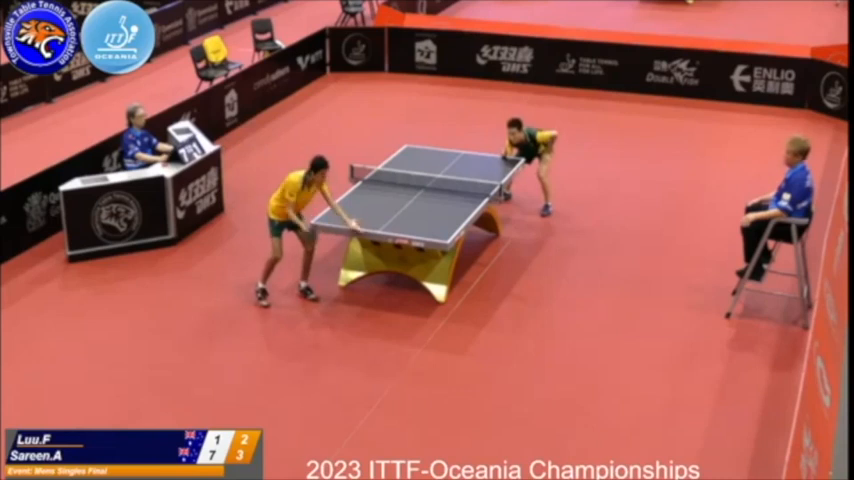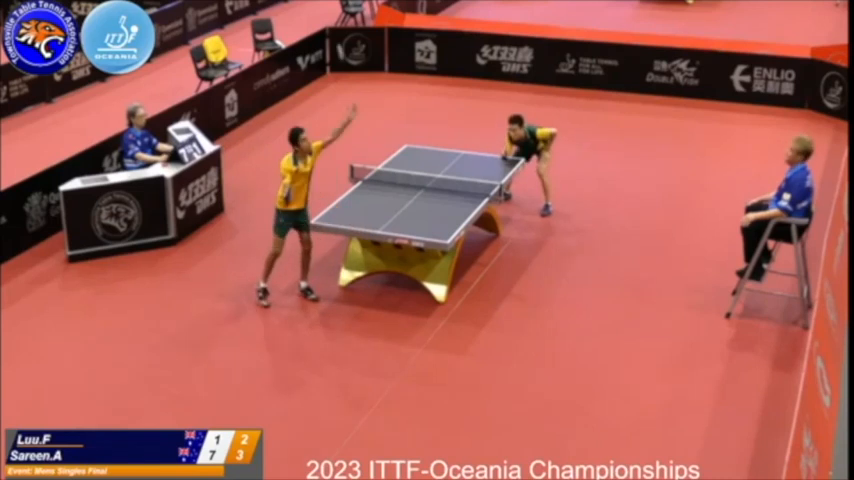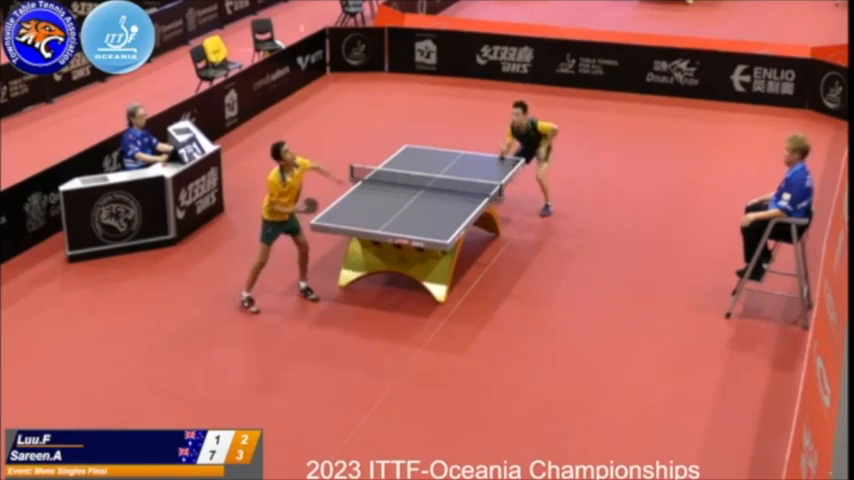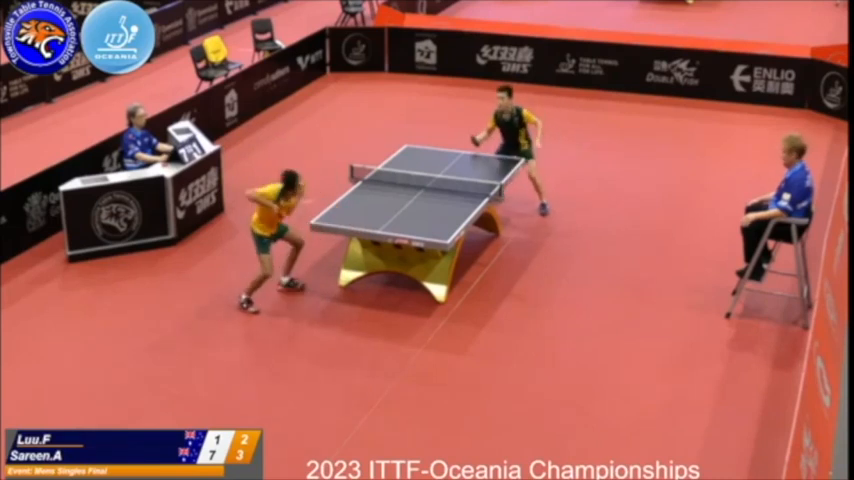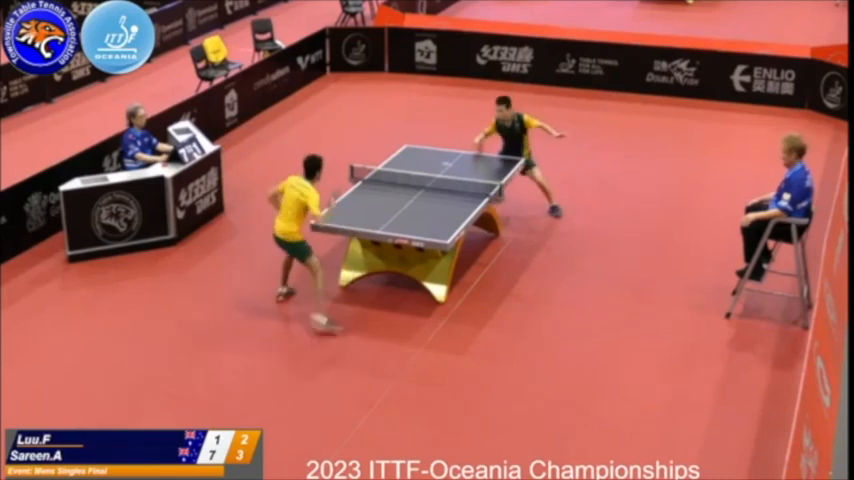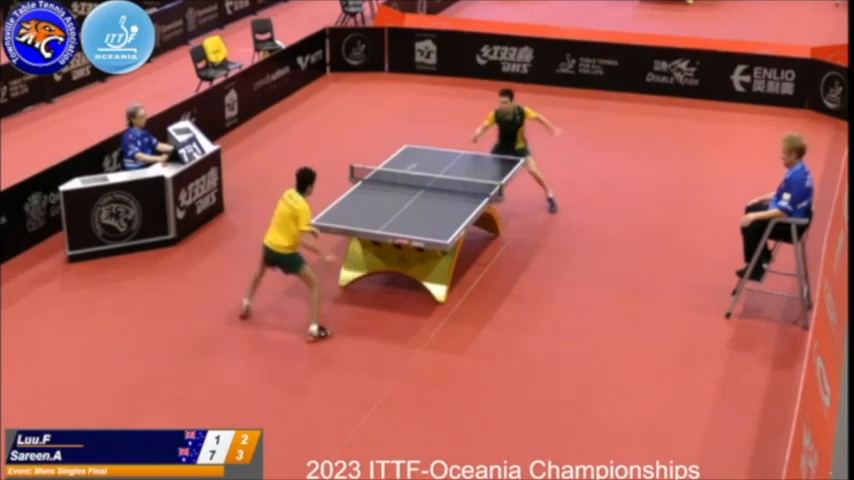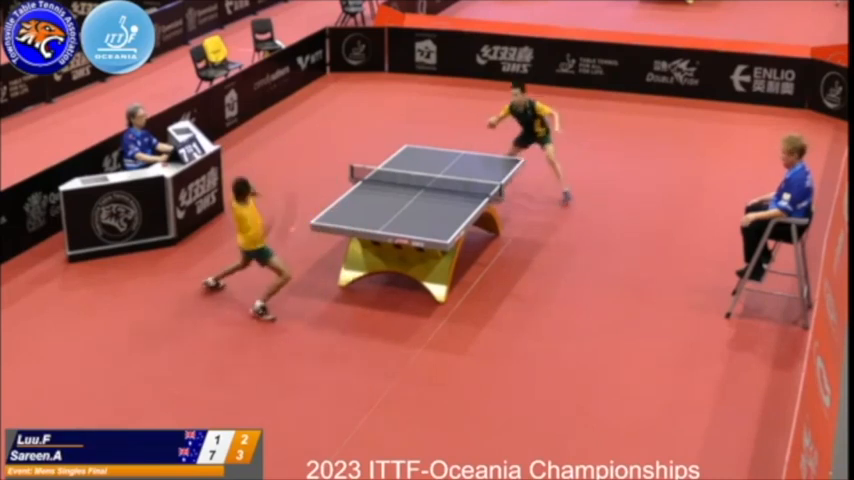
dt=0.5s
person 1, frame 1
left shoulder: (318, 180)
right shoulder: (294, 181)
left elbow: (331, 203)
right elbow: (289, 210)
left wrist: (349, 221)
right wrist: (302, 225)
left hip: (294, 213)
right hip: (277, 215)
left knee: (309, 247)
right knee: (276, 255)
left ankle: (303, 285)
right ankle: (261, 288)
person 1, frame 2
left shoulder: (312, 150)
right shoulder: (287, 164)
left elbow: (332, 137)
right elbow: (284, 187)
left wrist: (348, 120)
right wrist: (284, 196)
left hip: (301, 208)
right hip: (285, 210)
left knee: (307, 246)
right knee: (276, 251)
left ankle: (304, 285)
right ankle: (262, 287)
person 1, frame 3
left shoulder: (300, 164)
right shoulder: (274, 179)
left elbow: (315, 167)
right elbow: (273, 206)
left wrist: (332, 177)
right wrist: (295, 209)
left hip: (289, 214)
right hip: (272, 219)
left knee: (304, 247)
right knee: (262, 260)
left ankle: (303, 285)
right ankle: (246, 295)
person 1, frame 4
left shoulder: (295, 193)
right shoulder: (273, 191)
right elbow: (249, 194)
left wrist: (289, 207)
right wrist: (270, 204)
left hip: (275, 224)
right hip: (261, 230)
left knee: (299, 243)
right knee: (267, 273)
left ankle: (286, 279)
right ankle: (245, 298)
person 1, frame 5
left shoulder: (292, 180)
right shoulder: (311, 193)
left elbow: (271, 196)
right elbow: (318, 219)
left hip: (278, 232)
right hip: (292, 238)
left knee: (292, 254)
right knee: (318, 274)
left ankle: (283, 290)
right ankle: (320, 318)
person 1, frame 6
left shoulder: (288, 194)
right shoulder: (303, 208)
right elbow: (305, 242)
left wrist: (309, 229)
right wrist: (324, 255)
left hip: (268, 245)
right hip: (284, 252)
left knee: (262, 268)
right knee: (314, 284)
left ankle: (247, 304)
right ankle: (314, 328)
person 1, frame 7
left shoulder: (238, 201)
right shoulder: (242, 213)
left hip: (246, 242)
right hip: (253, 247)
left knee: (244, 263)
right knee: (285, 275)
left ankle: (213, 281)
right ankle: (260, 306)
person 2, frame 1
left shoulder: (798, 178)
right shoulder: (797, 171)
left elbow: (784, 211)
right elbow: (781, 193)
left wrist: (755, 216)
right wrist: (761, 199)
right hip: (789, 213)
left knee: (749, 226)
right knee: (751, 209)
left ankle: (757, 267)
right ankle: (763, 257)
person 2, frame 2
left shoulder: (798, 178)
right shoulder: (797, 171)
left elbow: (784, 211)
right elbow: (781, 193)
left wrist: (755, 216)
right wrist: (760, 199)
right hip: (789, 213)
left knee: (750, 226)
right knee: (751, 208)
left ankle: (757, 267)
right ankle: (764, 256)
person 2, frame 3
left shoulder: (798, 178)
right shoulder: (797, 170)
left elbow: (784, 211)
right elbow: (781, 194)
left wrist: (755, 216)
right wrist: (760, 199)
right hip: (790, 213)
left knee: (749, 226)
right knee: (751, 209)
left ankle: (757, 268)
right ankle: (764, 257)
person 2, frame 4
left shoulder: (797, 177)
right shoulder: (798, 170)
left elbow: (784, 211)
right elbow: (781, 194)
left wrist: (755, 216)
right wrist: (760, 199)
right hip: (790, 214)
left knee: (749, 226)
right knee: (751, 208)
left ankle: (756, 268)
right ankle: (764, 256)
person 2, frame 5
left shoulder: (797, 178)
right shoulder: (798, 170)
left elbow: (784, 211)
right elbow: (781, 194)
left wrist: (755, 216)
right wrist: (760, 199)
right hip: (791, 214)
left knee: (750, 226)
right knee: (751, 209)
left ankle: (757, 268)
right ankle: (764, 257)
person 2, frame 6
left shoulder: (797, 178)
right shoulder: (798, 170)
left elbow: (784, 211)
right elbow: (781, 194)
left wrist: (755, 216)
right wrist: (760, 199)
right hip: (791, 214)
left knee: (750, 226)
right knee: (751, 209)
left ankle: (757, 268)
right ankle: (764, 256)
person 2, frame 7
left shoulder: (797, 178)
right shoulder: (798, 170)
left elbow: (784, 211)
right elbow: (781, 194)
left wrist: (755, 216)
right wrist: (760, 199)
right hip: (790, 214)
left knee: (749, 226)
right knee: (751, 209)
left ankle: (756, 268)
right ankle: (764, 257)
person 3, frame 1
left shoulder: (535, 136)
right shoulder: (511, 139)
left elbow: (555, 134)
right elbow: (508, 156)
left wrist: (549, 150)
right wrist: (505, 155)
left hip: (543, 150)
right hip: (526, 149)
left knee: (541, 174)
left ankle: (548, 204)
right ankle: (506, 192)
person 3, frame 2
left shoulder: (534, 132)
right shoulder: (511, 136)
left elbow: (554, 132)
right elbow: (507, 152)
left wrist: (547, 148)
right wrist: (506, 153)
left hip: (541, 147)
right hip: (525, 147)
left knee: (541, 172)
left ankle: (548, 204)
right ankle: (506, 192)
person 3, frame 3
left shoulder: (536, 125)
right shoulder: (513, 127)
left elbow: (555, 129)
right elbow: (507, 146)
left wrist: (545, 146)
right wrist: (504, 151)
left hip: (541, 148)
right hip: (527, 148)
left knee: (540, 176)
left ankle: (548, 204)
person 3, frame 4
left shoulder: (521, 113)
right shoulder: (497, 115)
left elbow: (538, 123)
right elbow: (488, 132)
left wrist: (538, 140)
right wrist: (478, 139)
left hip: (523, 146)
right hip: (507, 146)
left knee: (532, 174)
left ankle: (543, 202)
person 3, frame 5
left shoulder: (522, 119)
right shoulder: (497, 122)
left elbow: (541, 125)
right elbow: (485, 134)
left wrist: (555, 133)
right wrist: (478, 140)
left hip: (523, 156)
right hip: (506, 155)
left knee: (540, 181)
left ankle: (553, 205)
person 3, frame 6
left shoulder: (522, 111)
right shoulder: (496, 114)
left elbow: (538, 117)
right elbow: (483, 128)
left wrist: (552, 128)
right wrist: (477, 134)
left hip: (519, 147)
right hip: (502, 146)
left knee: (533, 171)
left ankle: (550, 196)
person 3, frame 7
left shoulder: (535, 105)
right shoulder: (511, 107)
left elbow: (554, 113)
right elbow: (499, 117)
left wrist: (556, 127)
right wrist: (493, 121)
left hip: (542, 133)
right hip: (527, 133)
left knee: (551, 158)
right knee: (509, 155)
left ankle: (565, 190)
